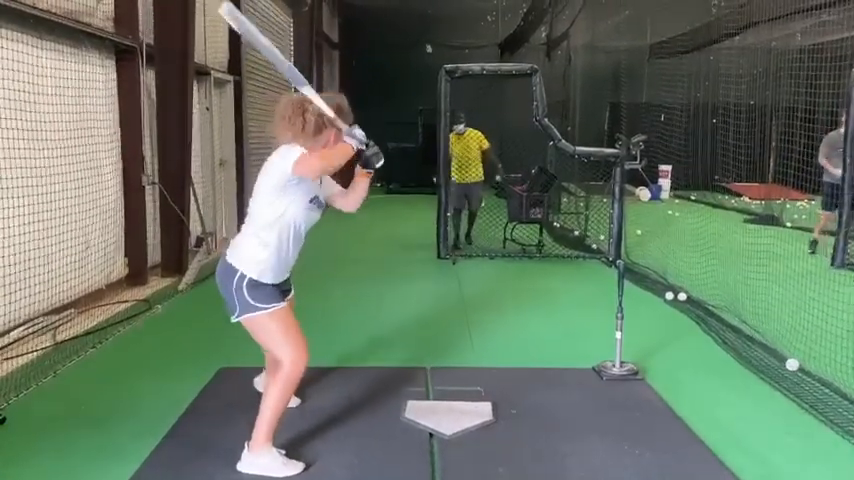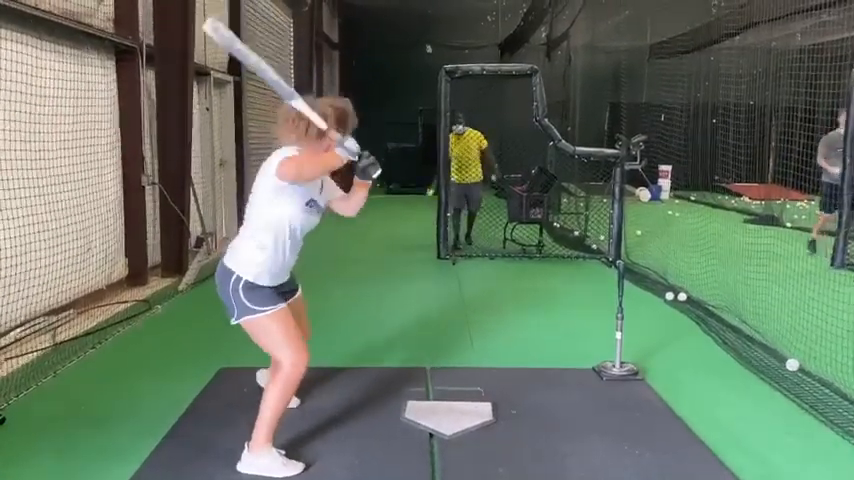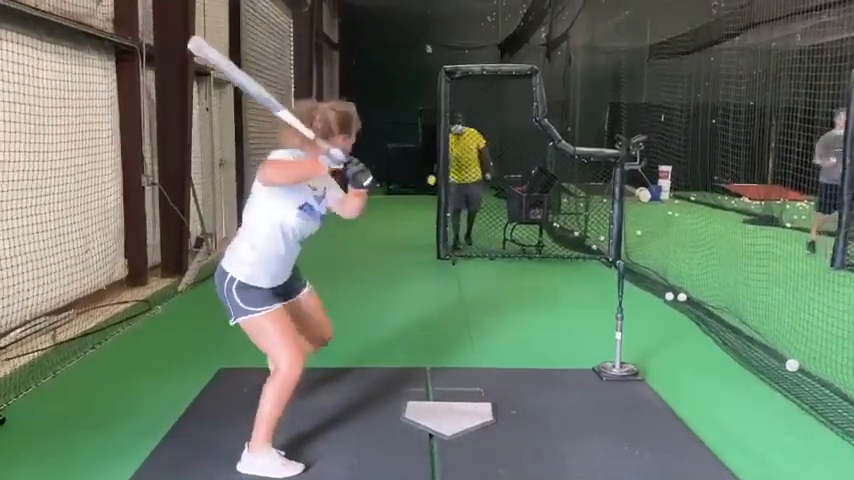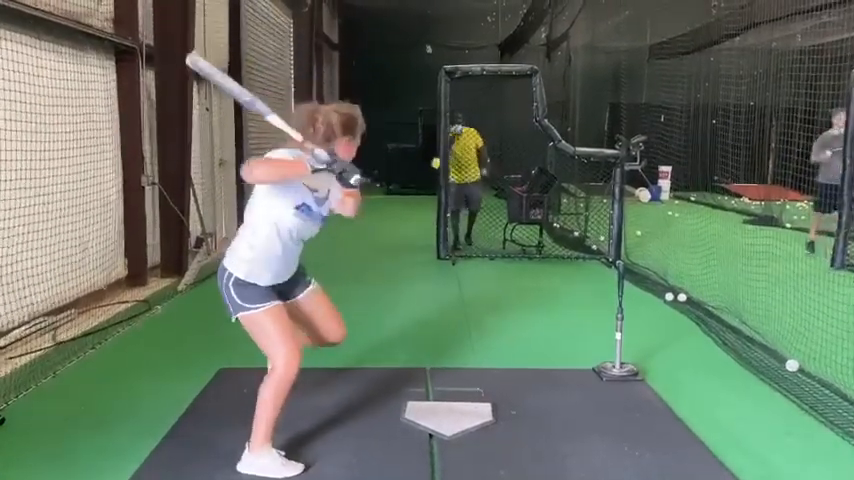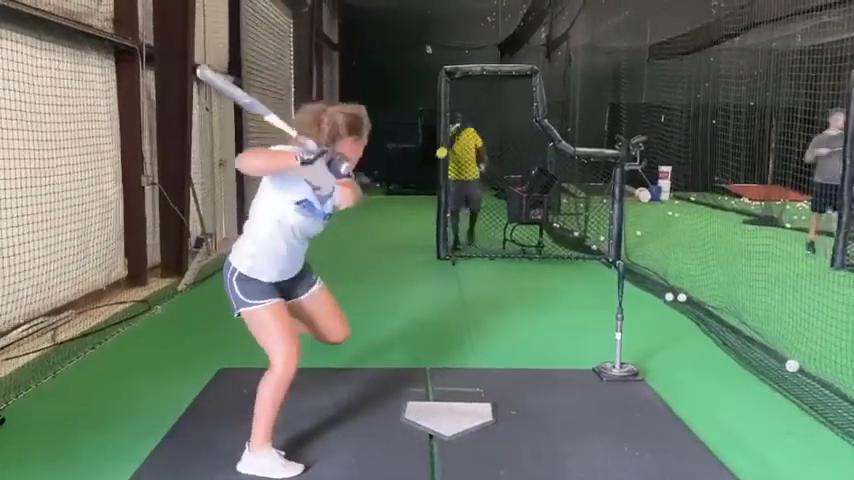
dt=0.1s
person 1, frame 1
left shoulder: (317, 174)
right shoulder: (288, 156)
left elbow: (349, 203)
right elbow: (315, 164)
left wrist: (366, 166)
right wrist: (352, 145)
left hip: (274, 273)
right hip: (246, 277)
left knee: (285, 339)
right knee: (294, 359)
left ankle: (268, 380)
person 1, frame 2
left shoulder: (319, 179)
right shoulder: (287, 158)
left elbow: (349, 207)
right elbow: (292, 172)
left wrist: (363, 175)
right wrist: (342, 154)
left hip: (276, 275)
right hip: (244, 280)
left knee: (299, 335)
right knee: (295, 361)
left ankle: (271, 377)
person 1, frame 3
left shoulder: (323, 182)
right shoulder: (289, 160)
left elbow: (351, 211)
right elbow: (266, 175)
left wrist: (359, 183)
right wrist: (328, 163)
left hip: (282, 275)
right hip: (244, 280)
left knee: (320, 337)
right knee: (292, 362)
left ankle: (279, 360)
person 1, frame 4
left shoulder: (326, 181)
right shoulder: (286, 160)
left elbow: (349, 209)
right elbow: (250, 171)
left wrist: (352, 186)
right wrist: (310, 163)
left hip: (286, 274)
right hip: (245, 278)
left knee: (334, 334)
right knee: (287, 360)
left ankle: (279, 354)
person 1, frame 5
left shoulder: (331, 177)
right shoulder: (291, 160)
left elbow: (349, 200)
right elbow: (245, 161)
left wrist: (342, 173)
right wrist: (298, 157)
left hip: (293, 270)
right hip: (249, 274)
left knee: (338, 334)
right knee: (286, 358)
left ankle: (282, 333)
person 2, frame 1
right shoulder: (831, 137)
right elbow: (821, 158)
right wrist: (832, 170)
right hip: (832, 181)
right knee: (828, 214)
right ankle: (815, 238)
person 2, frame 2
right shoulder: (829, 138)
right elbow: (820, 159)
right wrist: (830, 169)
right hip: (830, 182)
right knee: (826, 215)
right ankle: (813, 238)
person 2, frame 3
right shoulder: (826, 139)
right elbow: (817, 159)
right wrist: (826, 162)
right hip: (827, 183)
right knee: (823, 215)
right ankle: (812, 240)
person 2, frame 4
right shoulder: (823, 138)
right elbow: (813, 159)
right wrist: (821, 156)
left hip: (843, 184)
right hip: (826, 183)
right knee: (820, 214)
right ankle: (811, 240)
person 2, frame 5
left shoulder: (846, 138)
right shoulder: (819, 139)
right elbow: (808, 159)
right wrist: (816, 152)
left hip: (840, 183)
right hip: (822, 182)
left knee: (839, 215)
right knee: (817, 213)
right ankle: (811, 241)
person 3, frame 1
left shoulder: (477, 135)
right shoulder: (450, 138)
left elbow: (488, 152)
left wrist: (498, 168)
left hip: (475, 179)
right hip: (457, 179)
left knee: (473, 209)
right knee: (457, 209)
left ankle: (468, 234)
right ankle: (456, 238)
person 3, frame 2
left shoulder: (476, 135)
right shoulder: (450, 139)
left elbow: (486, 152)
left wrist: (494, 169)
left hip: (474, 179)
right hip: (456, 180)
left knee: (473, 210)
right knee: (456, 209)
left ankle: (468, 234)
right ankle: (456, 238)
person 3, frame 3
left shoulder: (474, 133)
right shoulder: (448, 139)
left elbow: (483, 150)
left wrist: (488, 168)
left hip: (474, 178)
right hip: (456, 180)
left knee: (473, 209)
right knee: (456, 209)
left ankle: (468, 234)
right ankle: (456, 238)
person 3, frame 4
left shoulder: (472, 133)
left elbow: (482, 149)
left wrist: (484, 165)
left hip: (473, 178)
right hip: (455, 180)
left knee: (474, 209)
right knee: (455, 210)
left ankle: (468, 234)
right ankle: (456, 239)
person 3, frame 5
left shoulder: (472, 132)
right shoulder: (448, 137)
left elbow: (481, 148)
right elbow: (447, 150)
left wrist: (482, 162)
right wrist: (455, 134)
left hip: (472, 177)
right hip: (455, 178)
left knee: (475, 207)
right knee: (454, 209)
left ankle: (470, 231)
right ankle: (456, 239)
